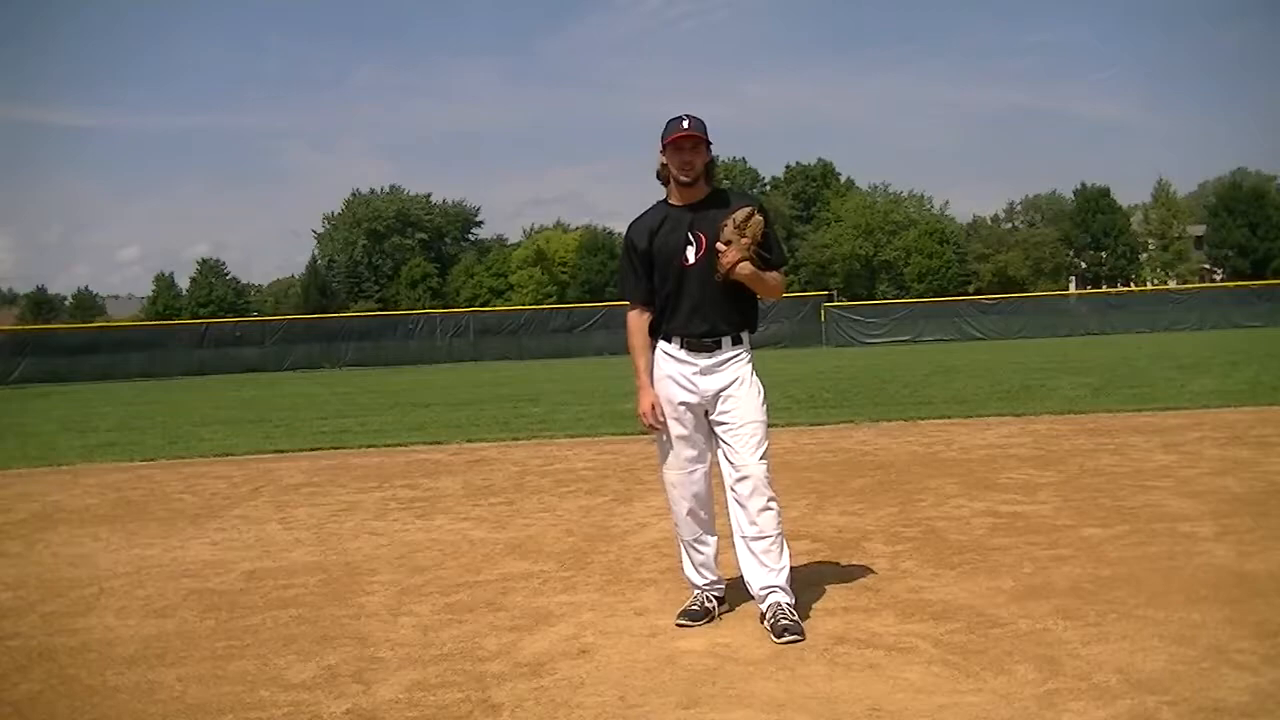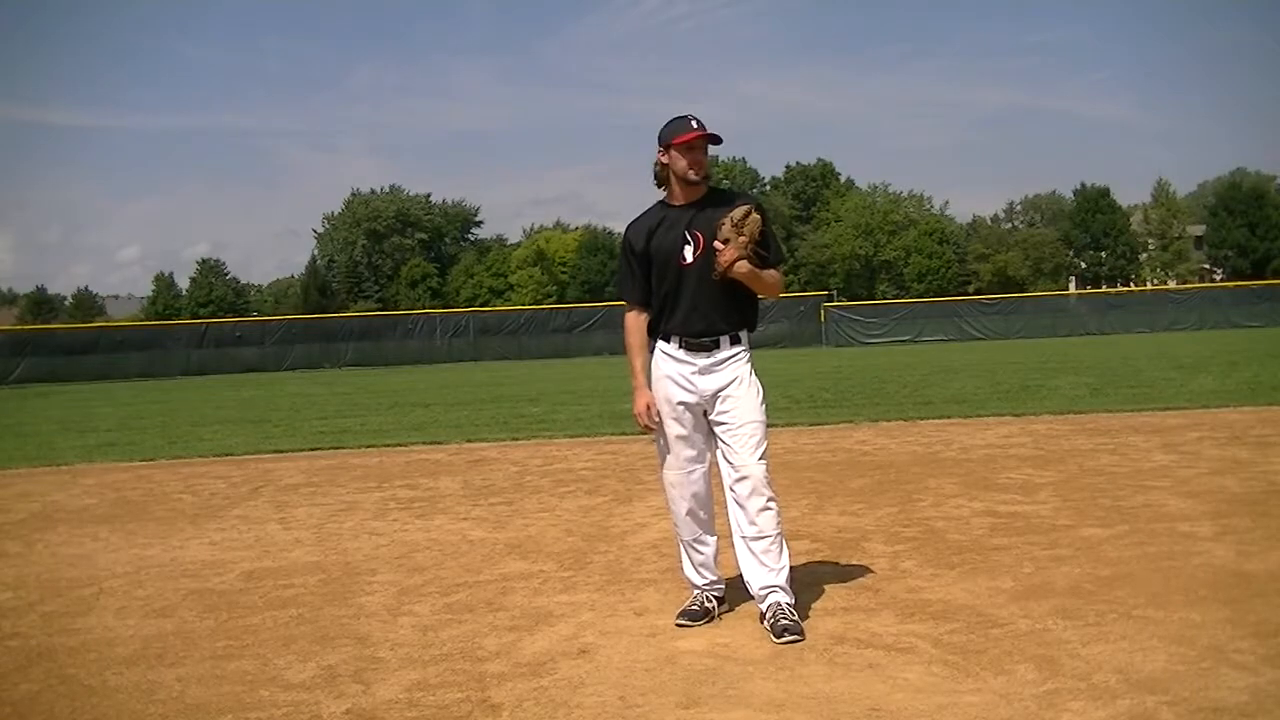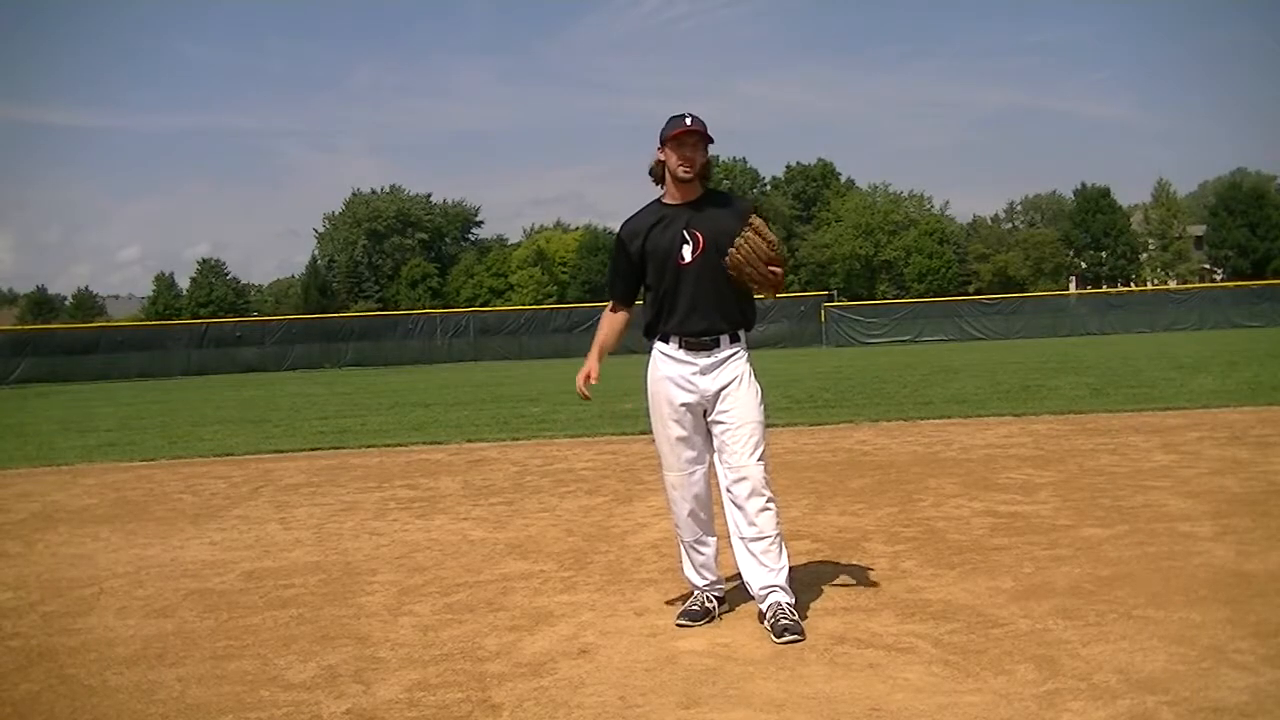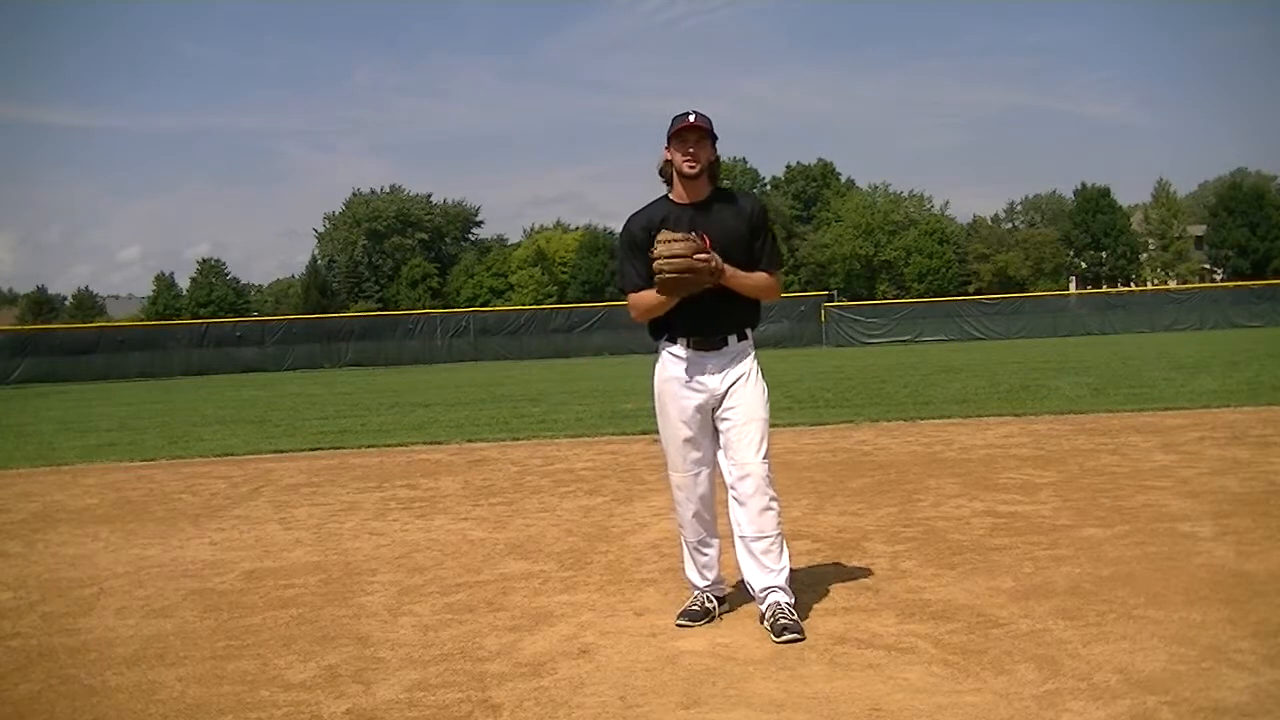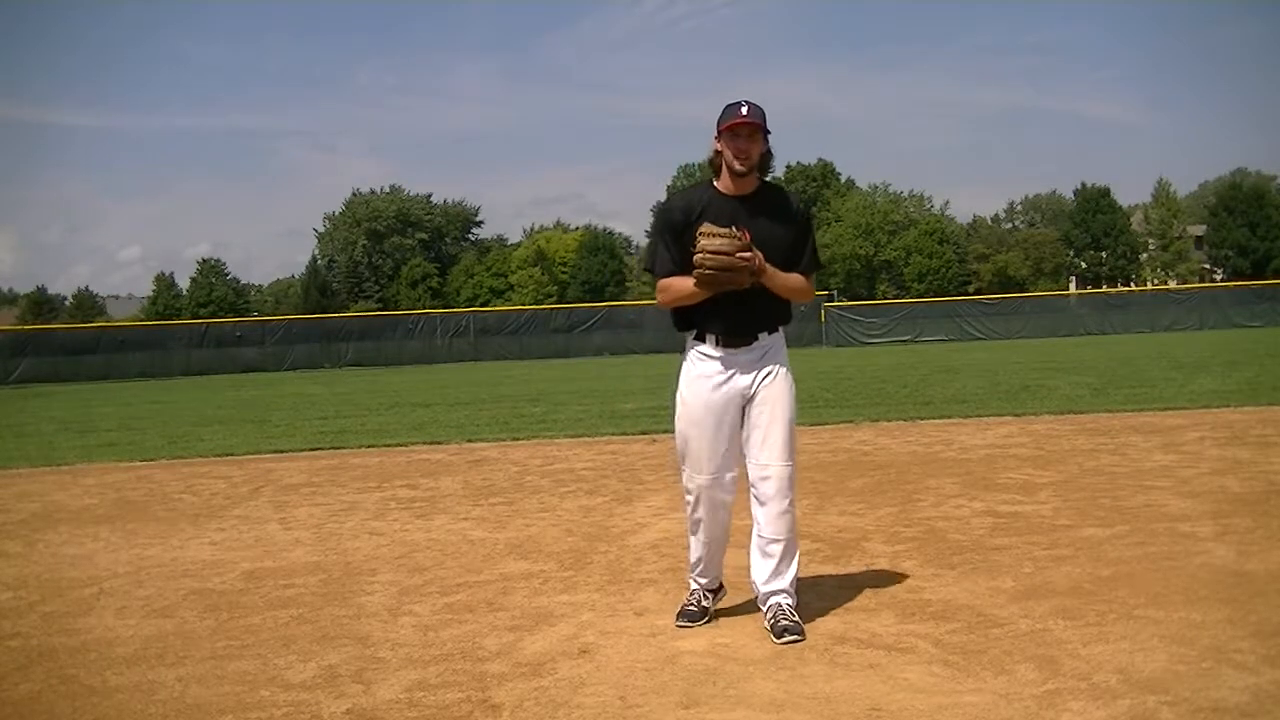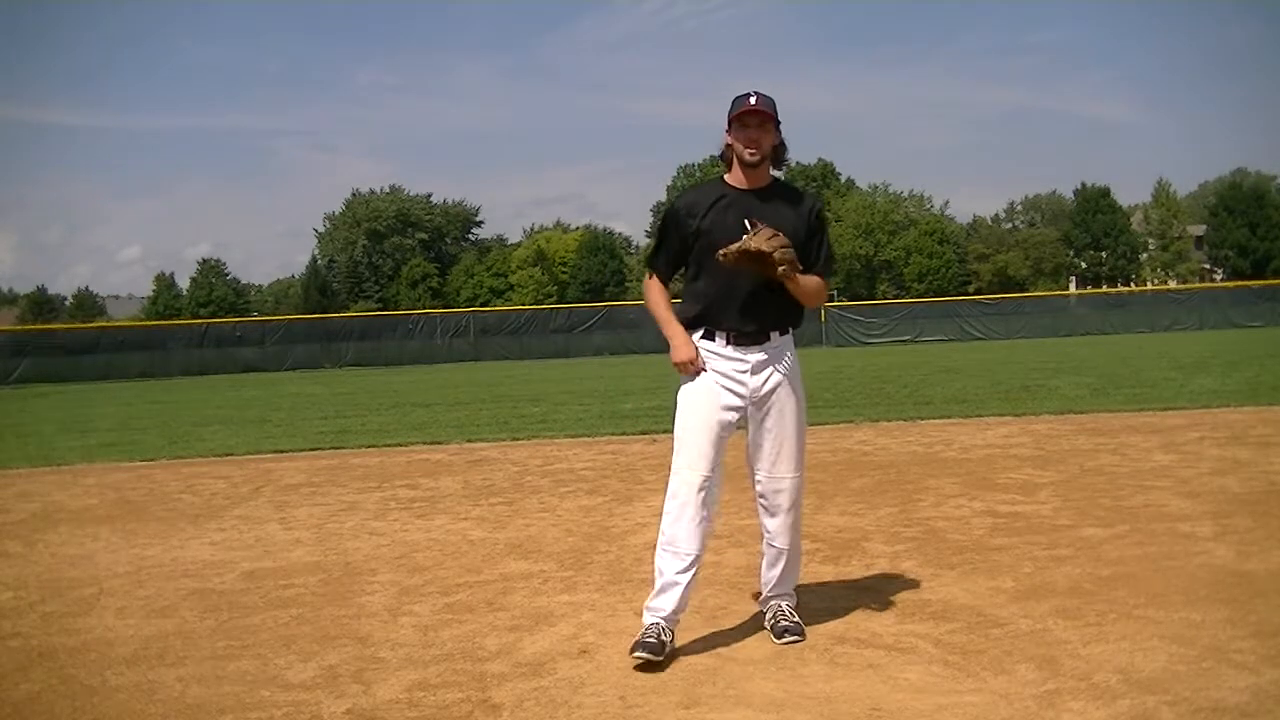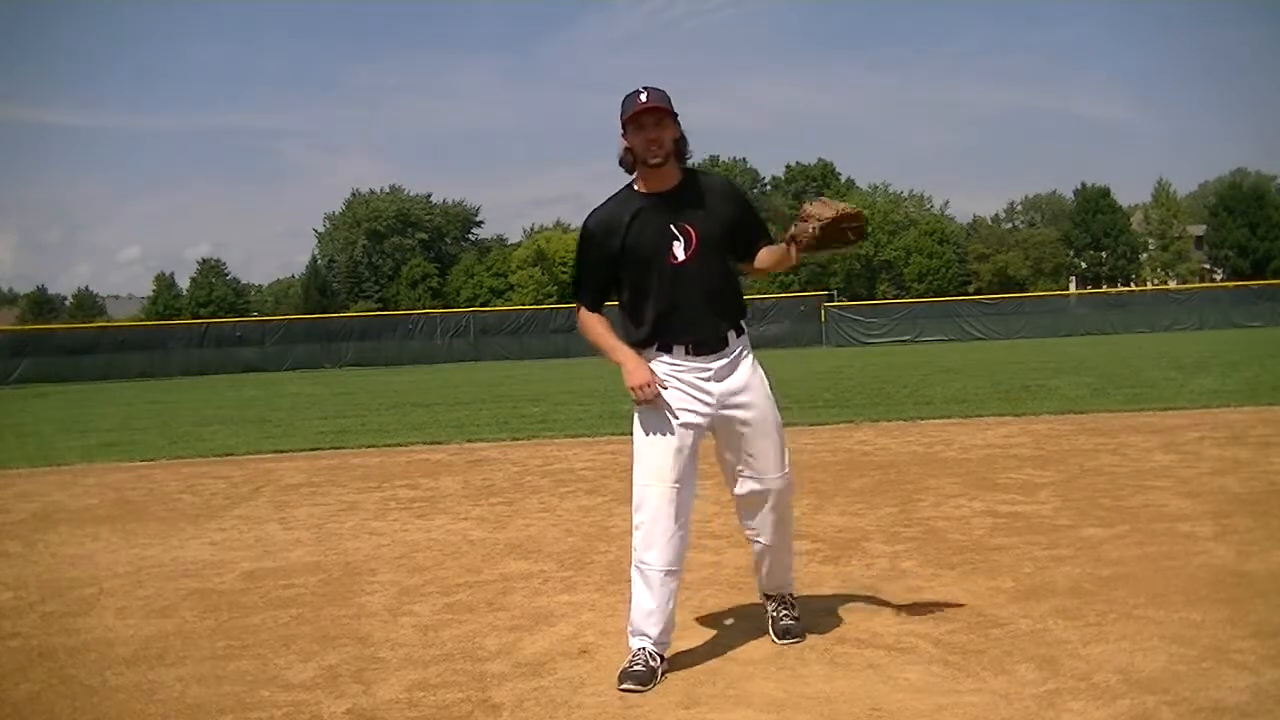
dt=0.5s
person 1, frame 1
left shoulder: (743, 209)
right shoulder: (645, 228)
left elbow: (777, 286)
right elbow: (639, 311)
left wrist: (747, 271)
right wrist: (644, 385)
left hip: (733, 362)
right hip: (674, 365)
left knee: (751, 478)
right knee: (685, 483)
left ankle: (774, 596)
right ankle: (706, 587)
person 1, frame 2
left shoulder: (740, 208)
right shoulder: (643, 229)
left elbow: (776, 284)
right elbow: (637, 311)
left wrist: (743, 270)
right wrist: (640, 385)
left hip: (732, 361)
right hip: (672, 364)
left knee: (750, 477)
right knee: (684, 483)
left ankle: (775, 596)
right ankle: (706, 588)
person 1, frame 3
left shoulder: (737, 211)
right shoulder: (637, 228)
right elbow: (620, 305)
left wrist: (769, 276)
right wrist: (595, 357)
left hip: (729, 361)
right hip: (669, 364)
left knee: (747, 478)
right knee: (683, 484)
left ankle: (774, 595)
right ankle: (705, 588)
person 1, frame 4
left shoulder: (747, 210)
right shoulder: (644, 223)
left elbow: (772, 285)
right elbow: (637, 307)
left wrist: (725, 275)
left hip: (737, 359)
right hip: (678, 364)
left knee: (752, 477)
right knee: (688, 484)
left ankle: (774, 595)
right ankle: (707, 589)
person 1, frame 5
left shoulder: (790, 210)
right shoulder: (682, 208)
left elbow: (805, 289)
right elbow: (666, 292)
left wrist: (764, 272)
left hip: (767, 357)
right hip: (706, 359)
left knee: (774, 479)
right knee: (705, 481)
left ankle: (778, 596)
right ankle: (704, 584)
person 1, frame 6
left shoulder: (803, 208)
right shoulder: (690, 205)
left elbow: (819, 295)
right elbow: (654, 279)
left wrist: (785, 271)
right wrist: (676, 332)
left hip: (776, 358)
right hip: (712, 360)
left knee: (782, 487)
right knee: (690, 484)
left ankle: (779, 599)
right ankle: (660, 620)
person 1, frame 7
left shoulder: (721, 195)
right shoulder: (608, 220)
left elbow: (756, 259)
right elbow: (587, 310)
left wrist: (799, 246)
right wrist: (628, 360)
left hip: (735, 362)
right hip: (666, 375)
left knee: (769, 484)
right knee: (658, 508)
left ankle: (777, 594)
right ankle: (647, 645)
